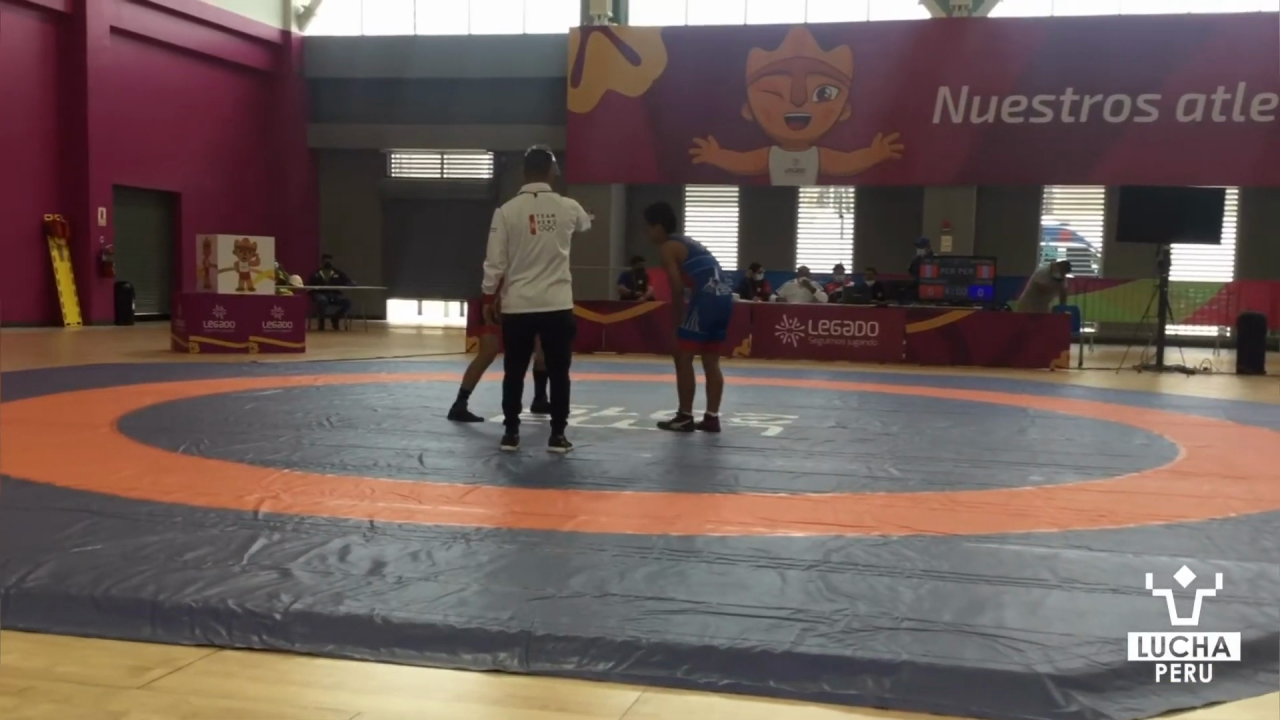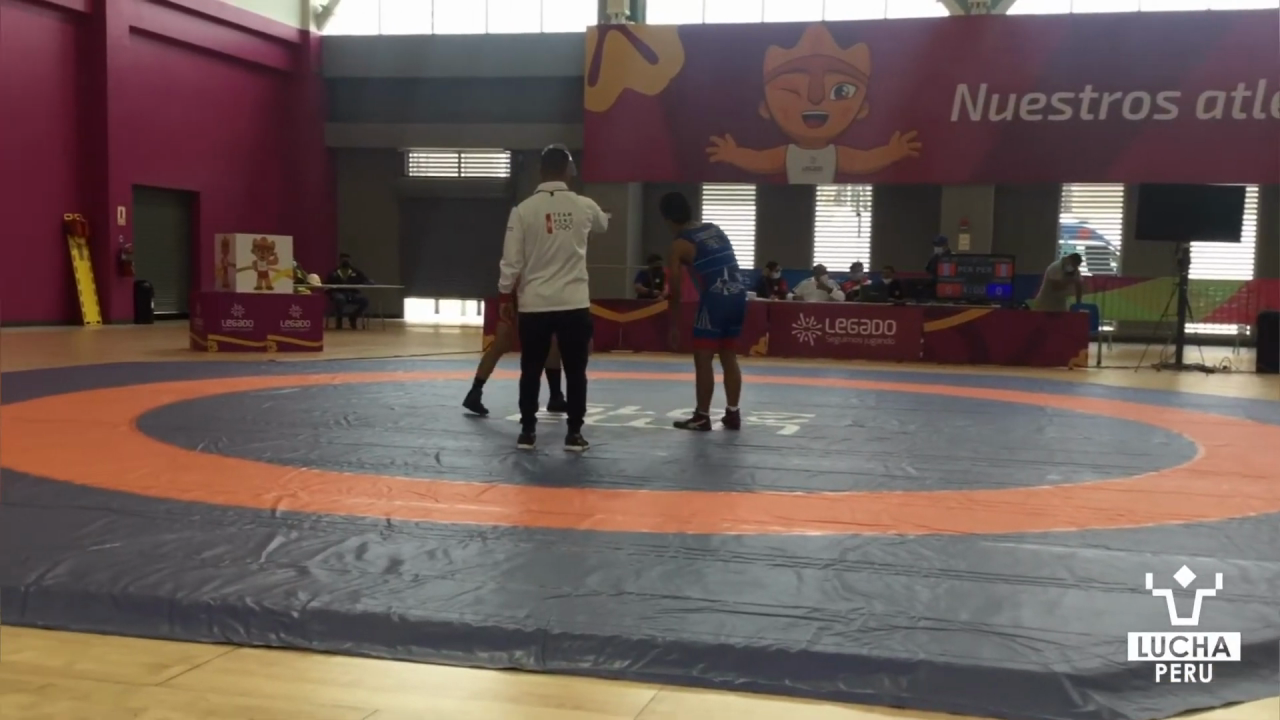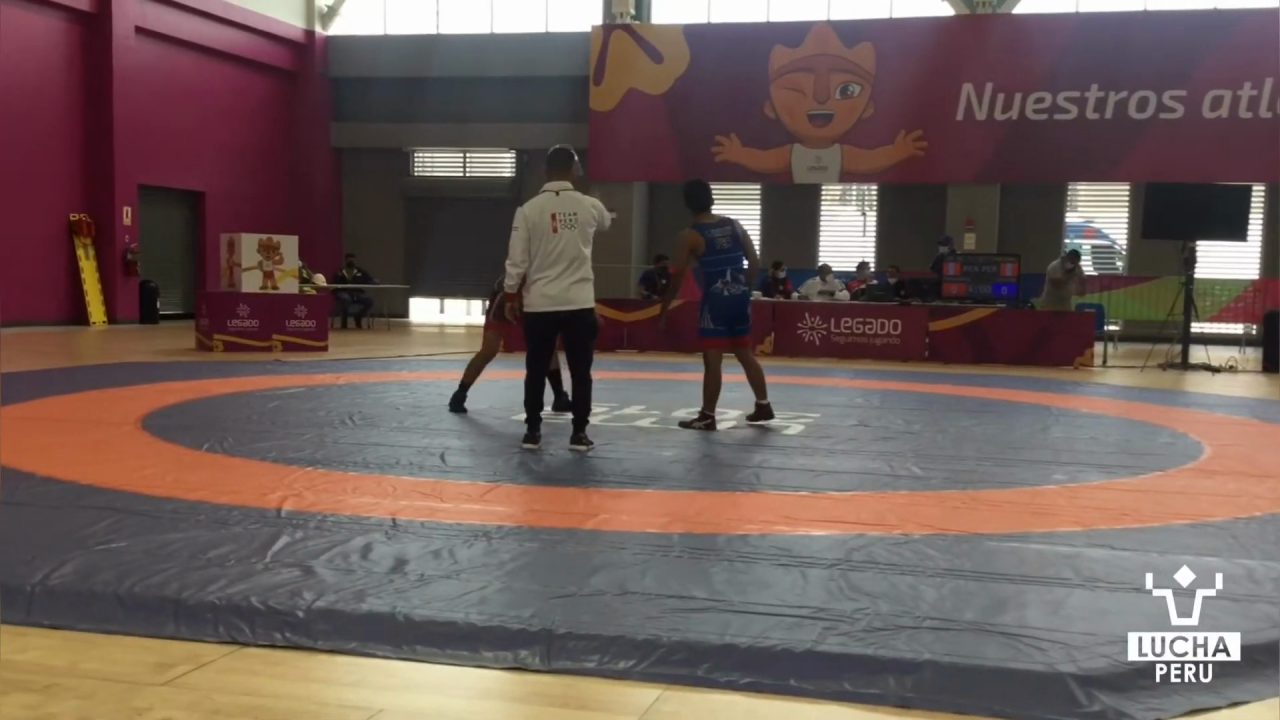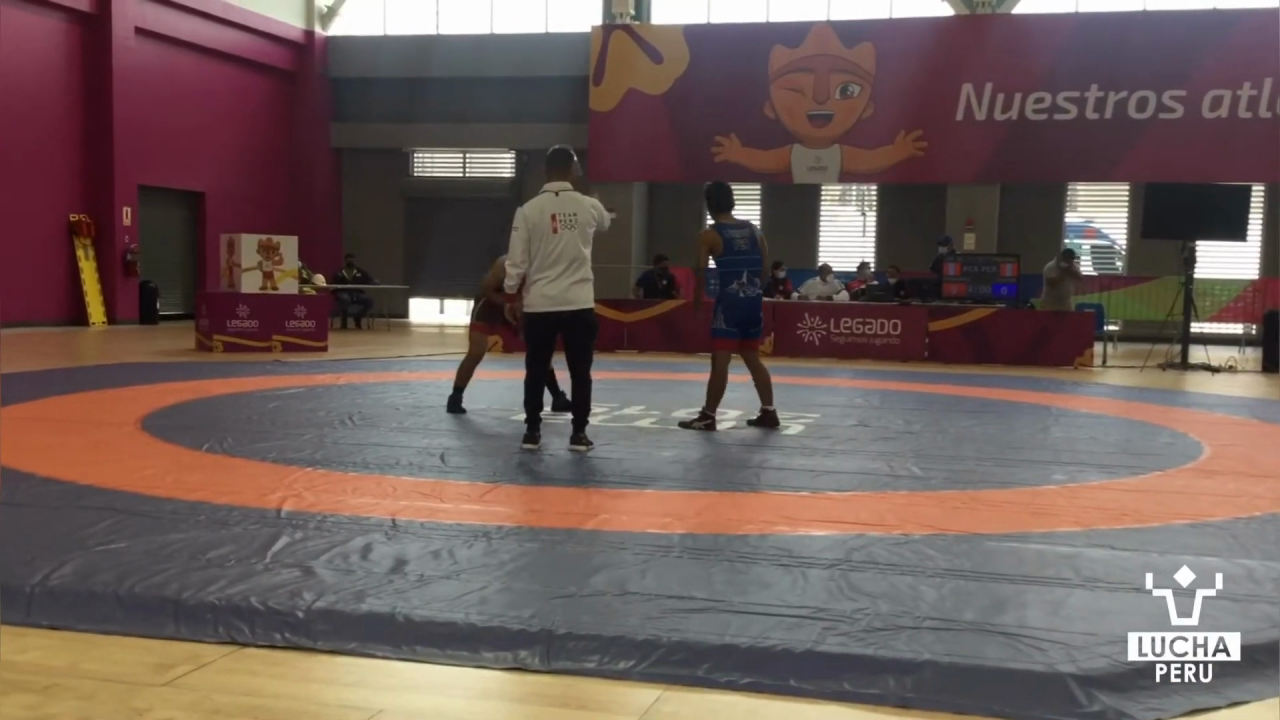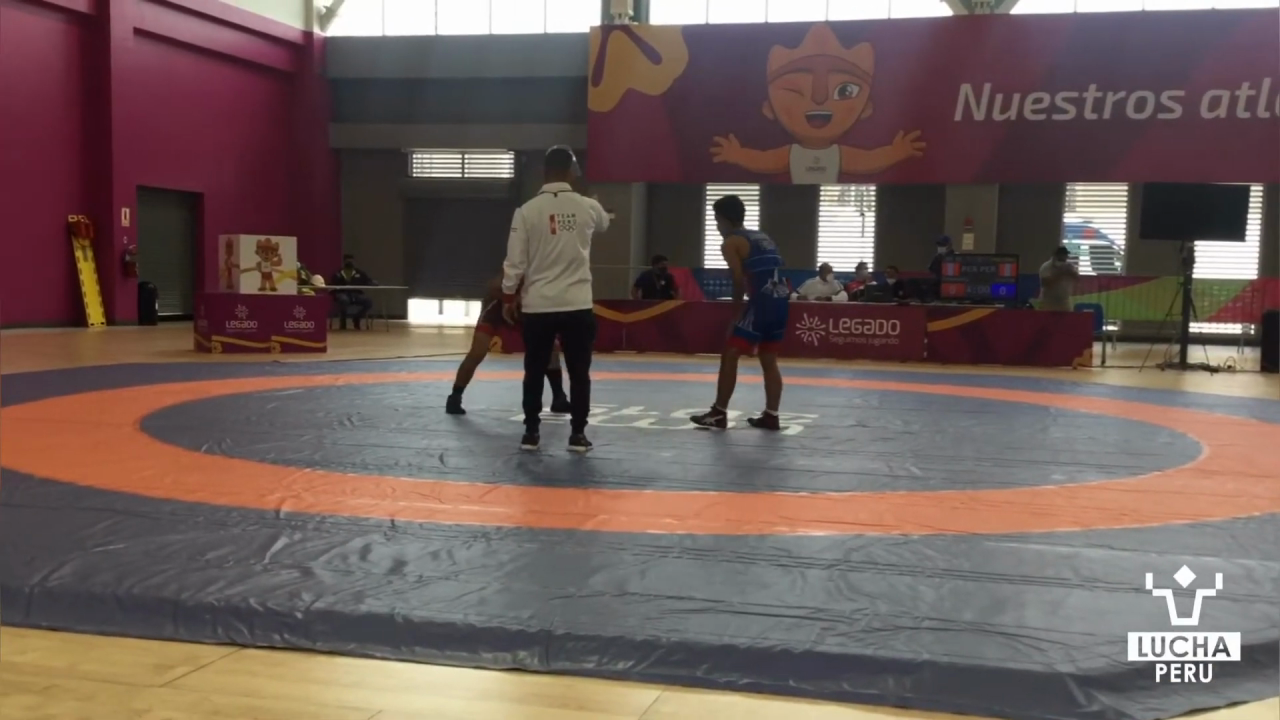
dt=0.3s
person 1, frame 1
left shoulder: (507, 211)
right shoulder: (568, 208)
left elbow: (495, 261)
right elbow: (584, 224)
left wrist: (489, 298)
left hip: (517, 306)
right hip: (557, 305)
left knee: (514, 372)
right knee: (558, 372)
left ankle: (511, 433)
right ankle: (557, 435)
person 1, frame 2
left shoulder: (523, 209)
right shoulder: (585, 206)
left elbow: (512, 260)
right elbow: (602, 226)
left wrist: (505, 297)
left hip: (534, 304)
right hip: (574, 304)
left knee: (531, 371)
right knee: (575, 371)
left ankle: (527, 432)
right ankle: (574, 434)
person 1, frame 3
left shoulder: (529, 209)
right shoulder: (590, 206)
left elbow: (517, 259)
right elbow: (606, 223)
left wrist: (511, 296)
left hip: (540, 304)
right hip: (579, 303)
left knee: (536, 370)
right knee: (580, 371)
left ankle: (533, 432)
right ankle: (579, 433)
person 1, frame 4
left shoulder: (529, 209)
right shoulder: (590, 206)
left elbow: (517, 260)
right elbow: (605, 223)
left wrist: (511, 296)
left hip: (539, 304)
right hip: (579, 304)
left knee: (536, 371)
right knee: (580, 372)
left ankle: (532, 432)
right ankle: (579, 434)
person 1, frame 5
left shoulder: (527, 210)
right shoulder: (589, 207)
left elbow: (515, 261)
right elbow: (604, 223)
left wrist: (509, 297)
left hip: (537, 305)
right hip: (577, 304)
left knee: (534, 371)
right knee: (579, 372)
left ankle: (531, 433)
right ankle: (578, 434)
person 2, frame 1
left shoulder: (667, 247)
right shoulder: (688, 243)
left elbow: (677, 287)
left wrist: (677, 316)
right wrist: (683, 310)
left hip: (706, 300)
right hip: (724, 299)
left knee: (683, 359)
right knee: (711, 361)
left ankle: (685, 417)
right ankle: (712, 417)
person 2, frame 2
left shoulder: (679, 244)
right shoulder: (715, 230)
left elbow: (675, 289)
left wrist: (673, 324)
left hip: (714, 300)
right hip: (737, 295)
left knee: (703, 360)
right knee: (728, 358)
left ankle: (702, 417)
right ankle: (733, 413)
person 2, frame 3
left shoulder: (691, 235)
right shoulder: (735, 226)
left elbow: (679, 276)
right elbow: (754, 262)
left wrist: (664, 307)
left hip: (715, 300)
right hip: (740, 297)
left knee: (712, 360)
right knee: (745, 354)
left ankle: (707, 417)
right ankle: (763, 405)
person 2, frame 4
left shoulder: (708, 236)
right shoulder: (753, 230)
left elbow: (700, 275)
right elbow: (764, 267)
left wrist: (697, 305)
left hip: (729, 301)
right hip: (754, 300)
left knee: (720, 361)
right knee: (752, 358)
left ankle: (708, 417)
right ankle: (769, 412)
person 2, frame 5
left shoulder: (731, 242)
right shoulder: (764, 238)
left elbow: (739, 278)
left wrist: (738, 306)
left hip: (761, 302)
right hip: (781, 300)
left knee: (730, 355)
right knee: (768, 361)
left ankle: (719, 413)
right ankle: (771, 415)
person 3, frame 1
left shoulder: (820, 156)
right shoulder: (768, 155)
left elbow: (848, 163)
right elbow: (740, 163)
left wrist: (875, 155)
right wrist: (716, 156)
person 3, frame 2
left shoulder: (838, 155)
right shoulder: (785, 154)
left elbow: (865, 161)
right elbow: (757, 161)
left wrist: (892, 153)
right wrist: (733, 155)
person 3, frame 3
left shoulder: (843, 153)
right shoulder: (790, 153)
left elbow: (870, 161)
right elbow: (763, 161)
left wrist: (897, 152)
right wrist: (739, 154)
person 3, frame 4
left shoulder: (843, 154)
right shoulder: (790, 154)
left elbow: (871, 161)
right elbow: (763, 161)
left wrist: (897, 153)
right wrist: (738, 155)
person 3, frame 5
left shoulder: (841, 154)
right shoulder: (789, 154)
left elbow: (869, 161)
right elbow: (761, 161)
left wrist: (896, 153)
right wrist: (737, 155)
